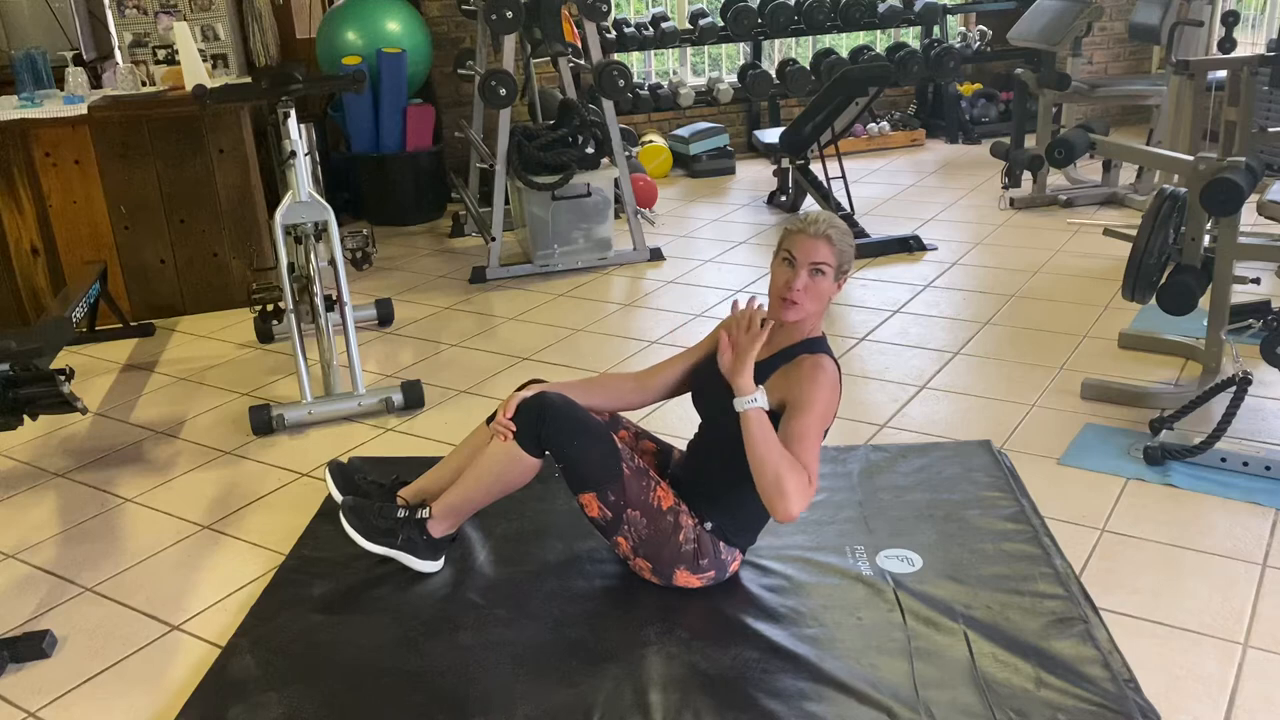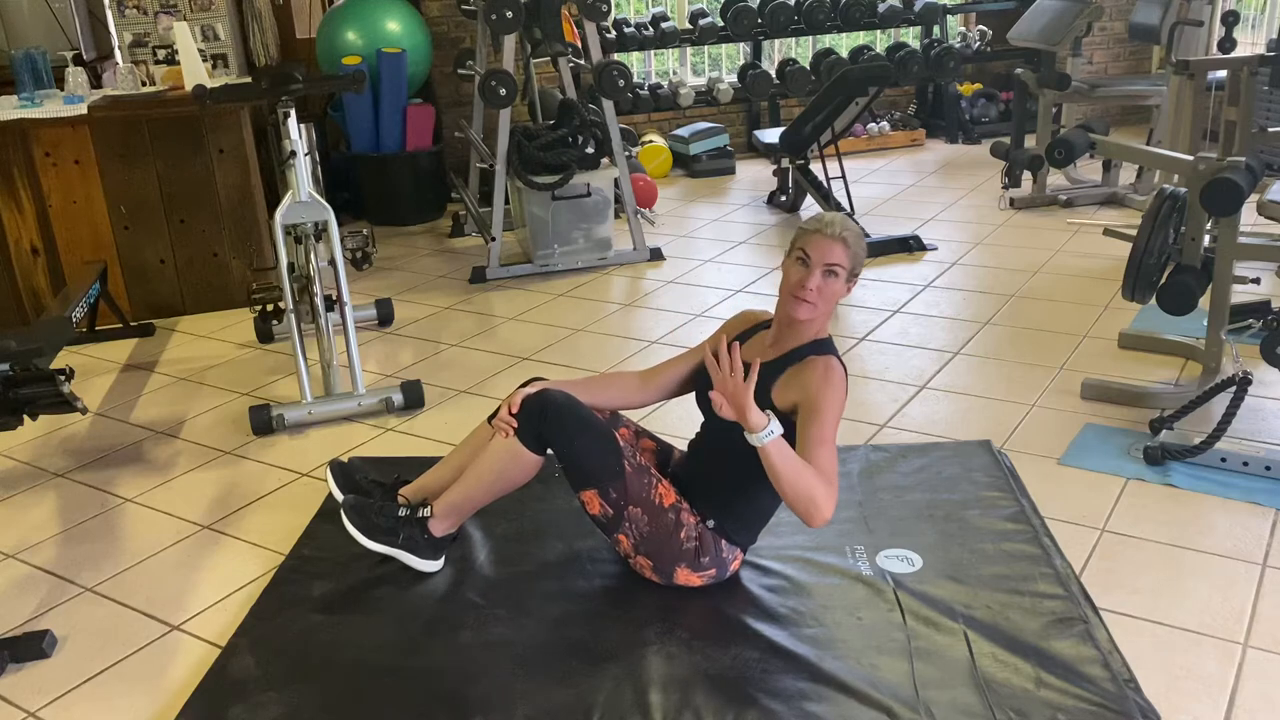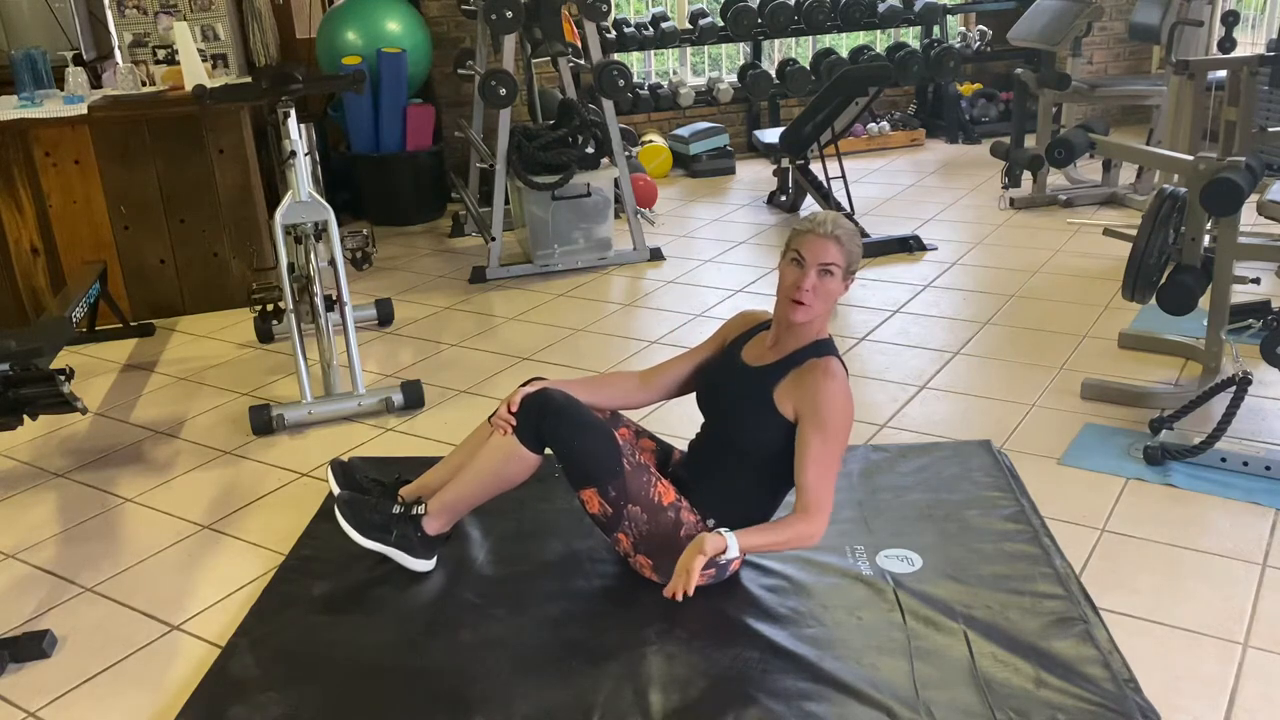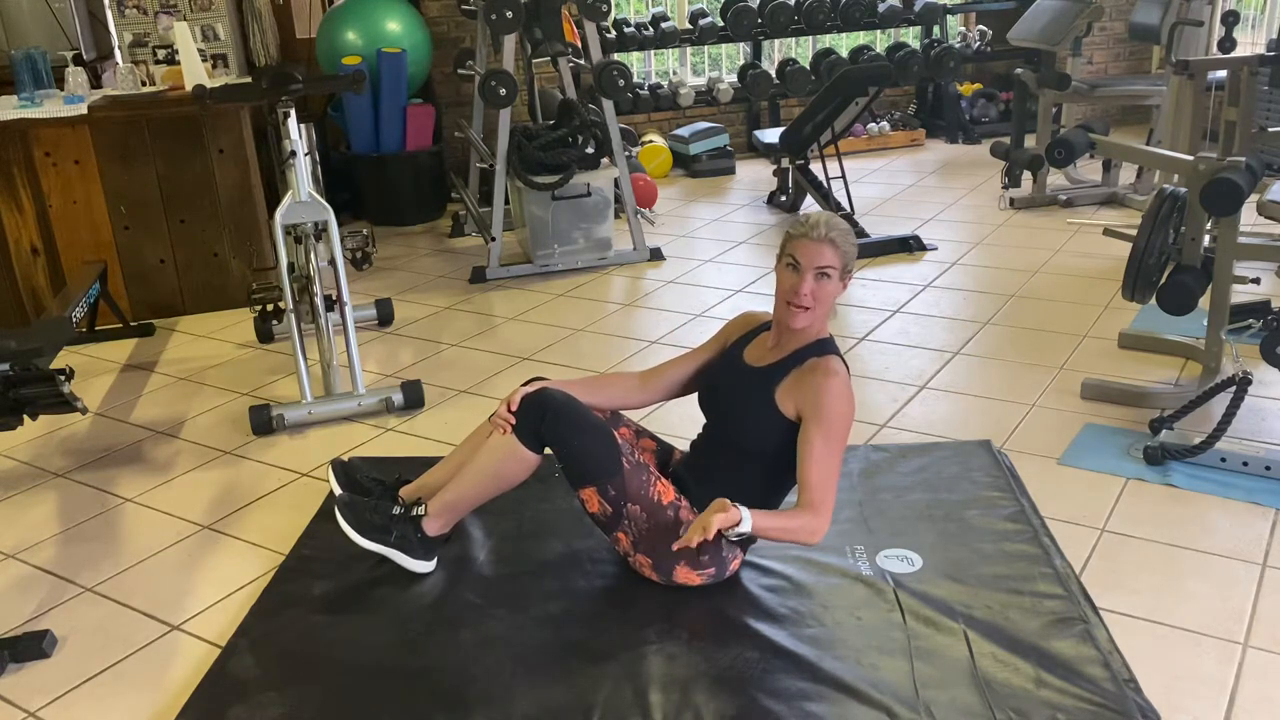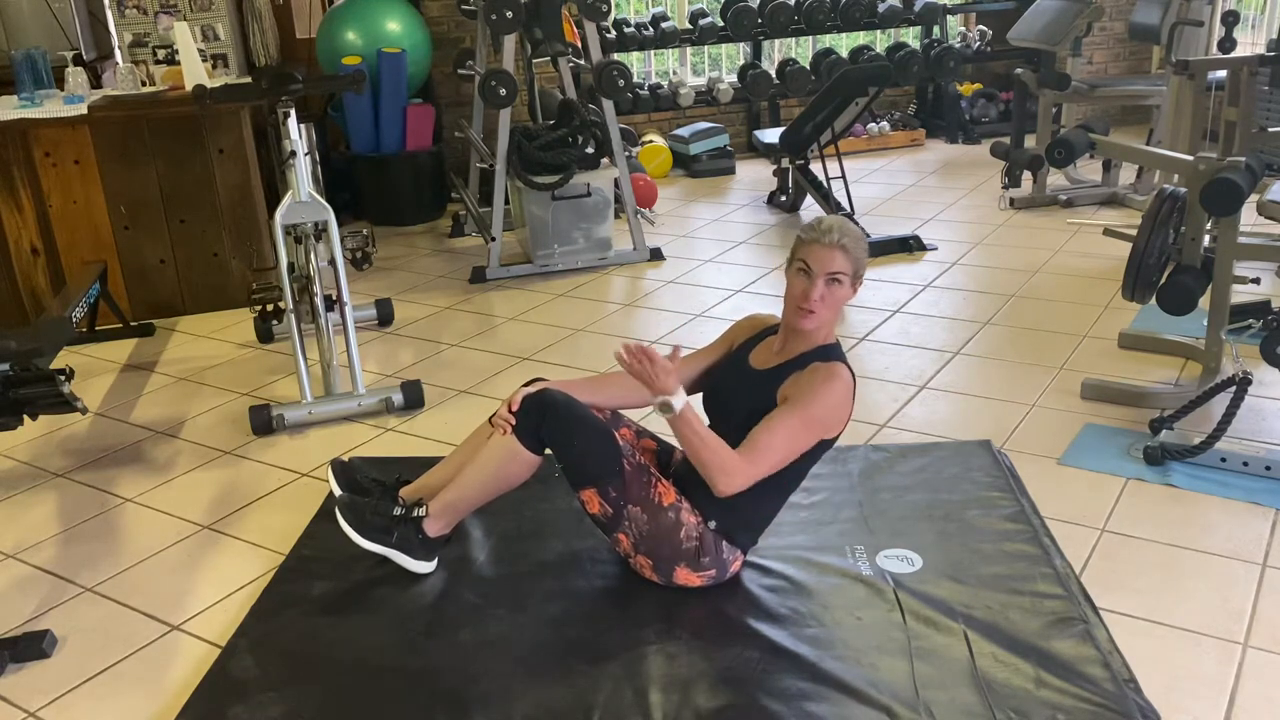
dt=1s
person 1, frame 1
left shoulder: (813, 373)
right shoulder: (747, 326)
left elbow: (789, 503)
right elbow: (643, 385)
left wrist: (745, 386)
right wrist: (544, 390)
left hip: (699, 547)
right hip: (684, 488)
left knee: (544, 417)
right knee: (536, 402)
left ankle: (427, 532)
right ankle: (406, 500)
person 1, frame 2
left shoulder: (821, 374)
right shoulder: (750, 326)
left elbow: (818, 508)
right elbow: (647, 385)
left wrist: (755, 420)
right wrist: (546, 388)
left hip: (700, 547)
right hip: (683, 485)
left knee: (546, 415)
right knee: (537, 399)
left ankle: (427, 531)
right ankle: (406, 499)
person 1, frame 3
left shoulder: (822, 381)
right shoulder: (749, 327)
left elbow: (811, 522)
right elbow: (647, 384)
left wrist: (720, 542)
right wrist: (549, 386)
left hip: (694, 542)
right hip: (683, 483)
left knee: (546, 414)
right knee: (536, 400)
left ankle: (420, 530)
right ankle: (406, 499)
person 1, frame 4
left shoulder: (824, 380)
right shoulder: (751, 328)
left elbow: (814, 521)
right elbow: (647, 385)
left wrist: (732, 518)
right wrist: (546, 388)
left hip: (697, 546)
right hip: (685, 487)
left knee: (545, 412)
right knee: (538, 398)
left ankle: (421, 530)
right ankle: (405, 498)
person 1, frame 5
left shoulder: (829, 383)
right shoulder: (758, 331)
left elbow: (729, 476)
right elbow: (648, 387)
left wrist: (671, 398)
right wrist: (549, 386)
left hip: (700, 547)
right hip: (683, 488)
left knee: (545, 414)
right knee: (541, 398)
left ankle: (422, 532)
right ankle: (406, 500)
